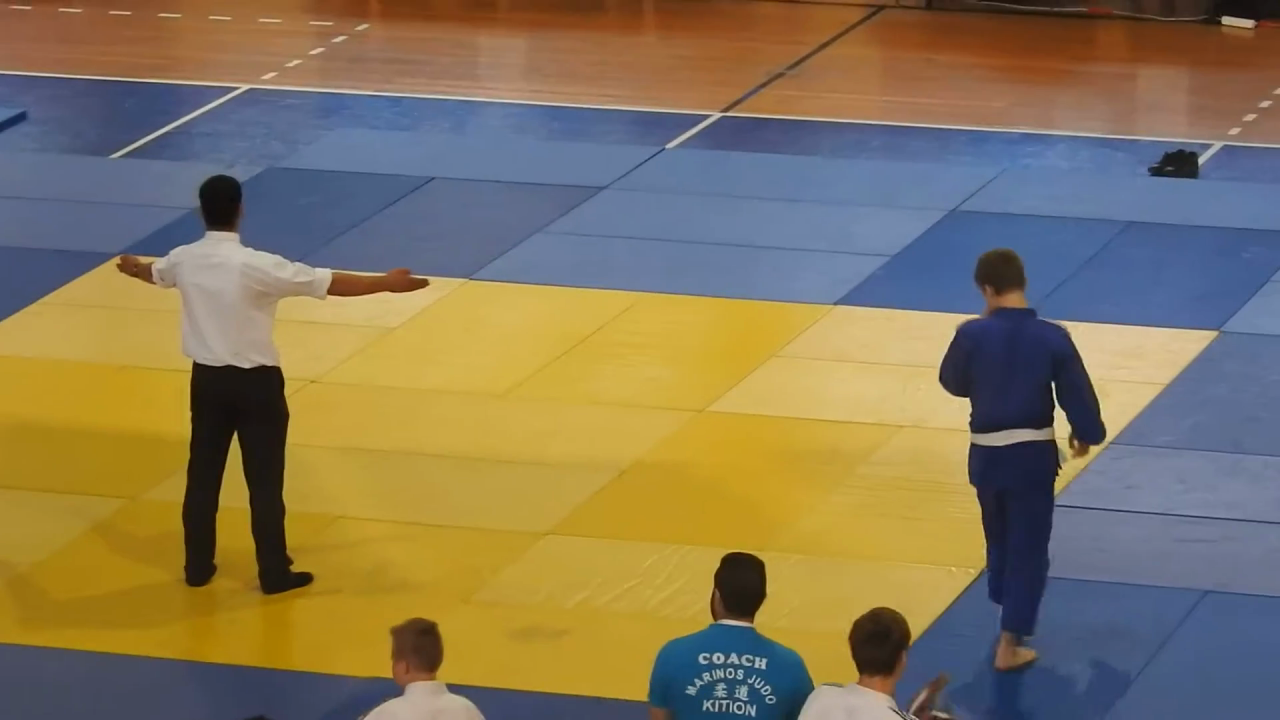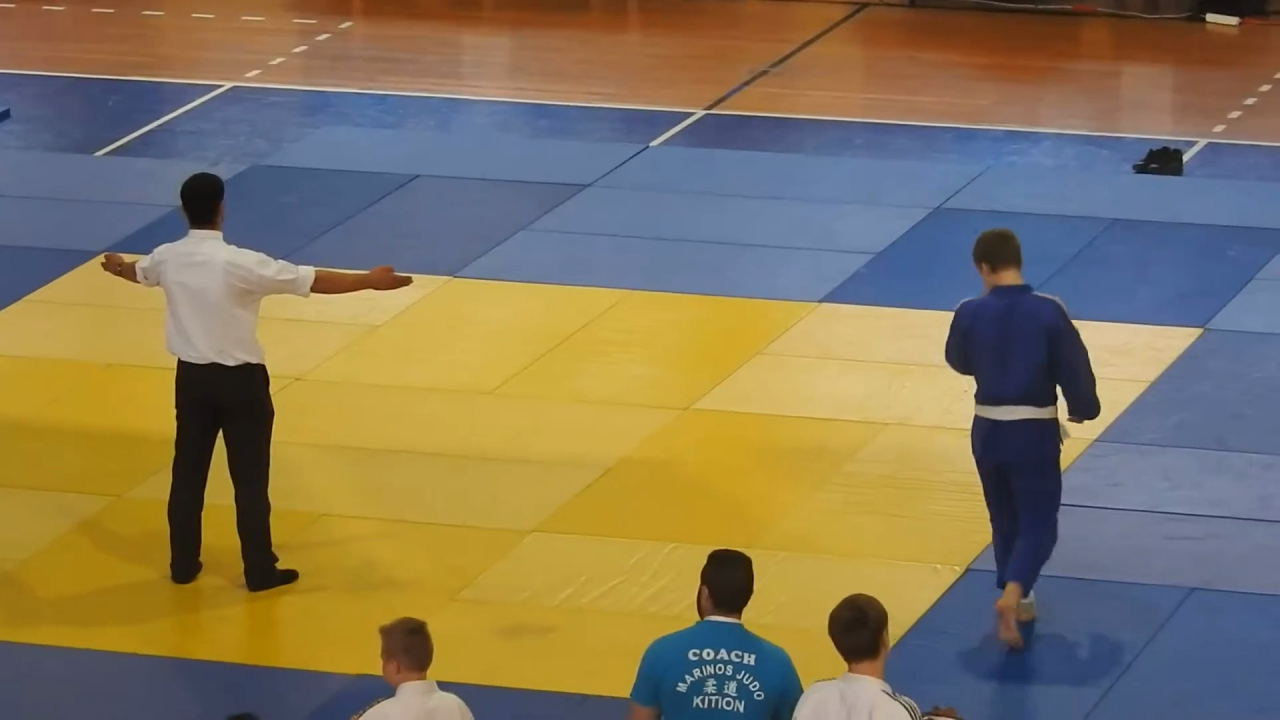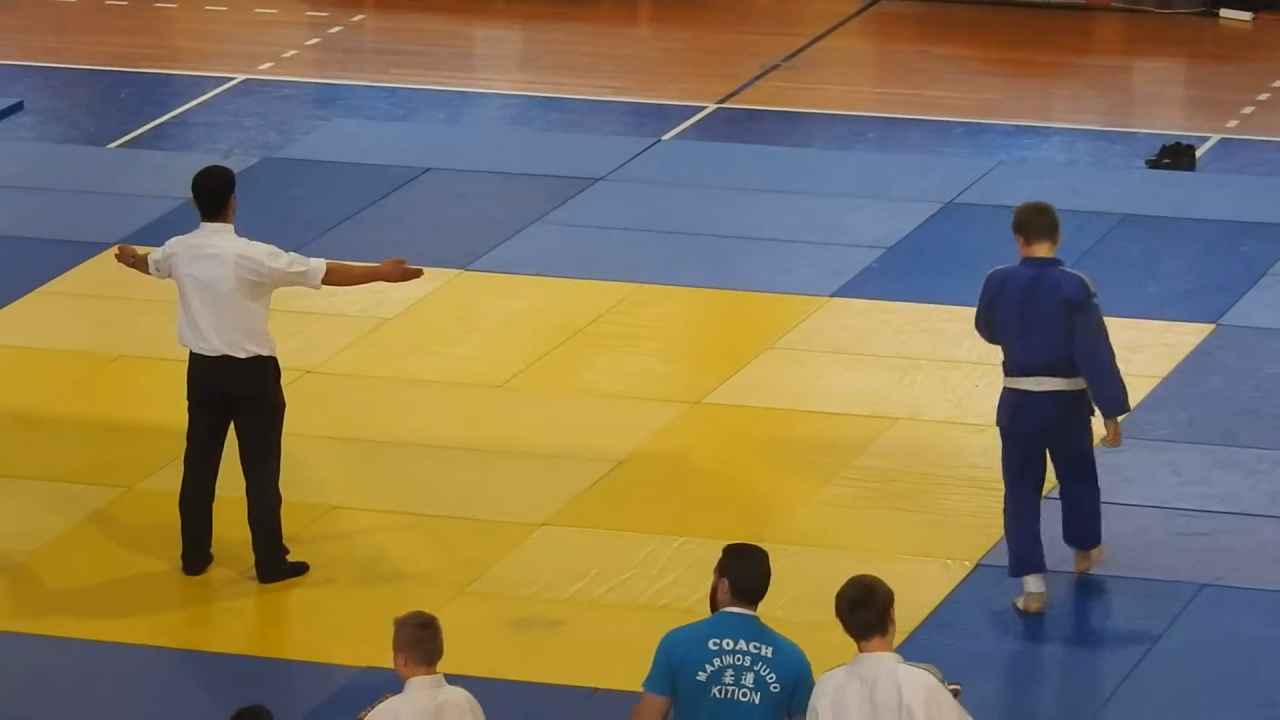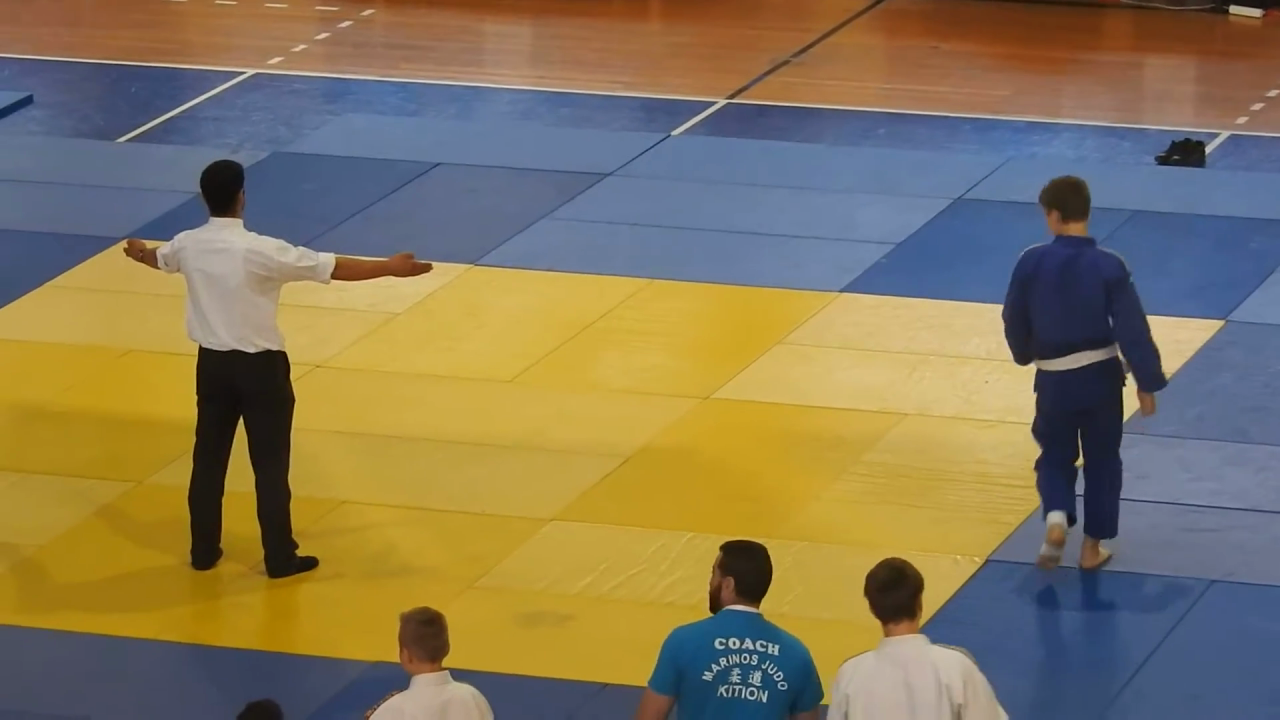
dt=0.3s
person 1, frame 1
left shoulder: (183, 259)
right shoulder: (257, 265)
left elbow: (154, 273)
right elbow: (330, 282)
left wrist: (132, 267)
right wrist: (387, 283)
left hip: (208, 379)
right hip: (255, 382)
left knee: (202, 475)
right knee: (264, 482)
left ankle: (198, 566)
right ankle: (274, 574)
person 1, frame 2
left shoulder: (167, 258)
right shoulder: (241, 263)
left elbow: (138, 272)
right elbow: (312, 280)
left wrist: (117, 267)
right wrist: (370, 280)
left hip: (192, 377)
right hip: (240, 380)
left knee: (188, 474)
right knee: (250, 480)
left ankle: (184, 565)
right ankle: (261, 572)
person 1, frame 3
left shoulder: (178, 250)
right shoulder: (252, 256)
left elbow: (149, 264)
right elbow: (324, 273)
left wrist: (129, 258)
right wrist: (381, 272)
left hip: (204, 369)
right hip: (251, 372)
left knee: (199, 465)
right knee: (261, 472)
left ankle: (194, 556)
right ankle: (271, 564)
person 1, frame 4
left shoulder: (187, 245)
right shoulder: (260, 250)
left elbow: (158, 258)
right elbow: (332, 267)
left wrist: (138, 252)
right wrist: (390, 267)
left hip: (212, 364)
right hip: (260, 367)
left knee: (208, 460)
right knee: (270, 466)
left ankle: (203, 551)
right ankle: (280, 559)
person 2, frame 1
left shoulder: (972, 334)
right shoulder: (1053, 336)
left elbow: (953, 383)
right elbow: (1078, 396)
right wrist: (1086, 435)
left hip: (986, 454)
right hip: (1034, 454)
left knee: (999, 536)
right knee: (1028, 547)
left ankle: (1006, 608)
right ankle: (1010, 644)
person 2, frame 2
left shoulder: (970, 312)
right shoulder: (1049, 311)
left elbow: (959, 362)
right elbow: (1077, 373)
right wrist: (1081, 410)
left hip: (989, 430)
right hip: (1037, 430)
left knee: (1004, 516)
right knee: (1038, 521)
left ankle: (1020, 600)
right ankle: (1012, 594)
person 2, frame 3
left shoulder: (998, 281)
right shoulder: (1074, 286)
left elbow: (988, 331)
right elbow: (1095, 352)
right wrist: (1111, 411)
left hip: (1017, 403)
right hip: (1066, 401)
left knee: (1021, 491)
right knee: (1078, 480)
left ankle: (1032, 586)
right ankle: (1084, 554)
person 2, frame 4
left shoulder: (1031, 262)
right shoulder: (1108, 265)
left elbow: (1014, 319)
right elbow: (1132, 328)
left wrist: (1024, 354)
right wrist: (1147, 382)
left hip: (1054, 379)
right hip: (1100, 375)
left knee: (1054, 457)
right knee: (1102, 459)
left ankle: (1056, 520)
right ankle: (1092, 546)
